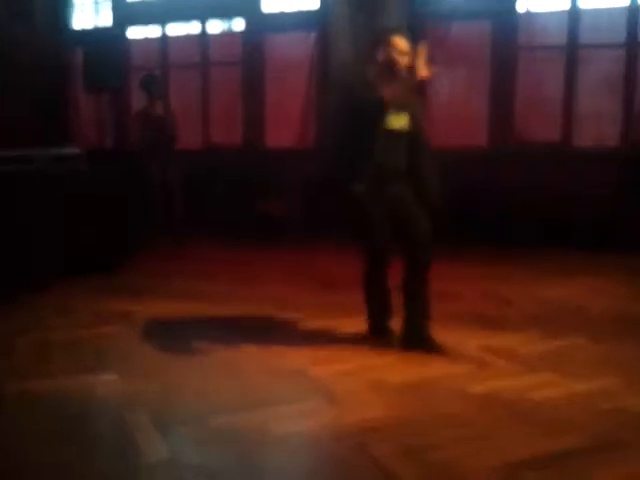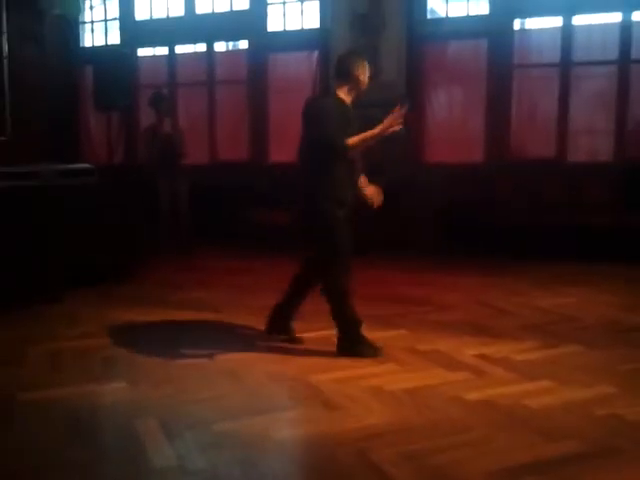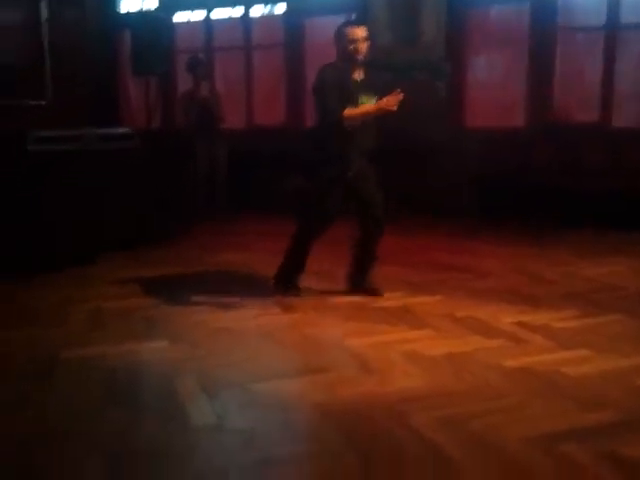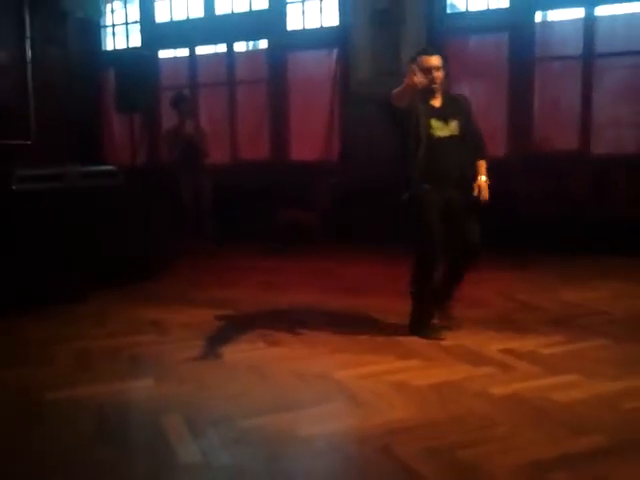
dt=0.7s
person 1, frame 1
left shoulder: (410, 98)
right shoulder: (364, 91)
left elbow: (418, 152)
right elbow: (378, 106)
left wrist: (427, 194)
right wrist: (412, 82)
left hip: (402, 188)
right hip: (370, 188)
left knee: (420, 252)
right knee: (378, 256)
left ankle: (416, 331)
right ankle: (379, 323)
person 1, frame 2
left shoulder: (337, 107)
right shoulder: (325, 106)
right elbow: (337, 149)
left wrist: (362, 185)
right wrist: (378, 132)
left hip: (334, 199)
right hip: (325, 201)
left knee: (320, 264)
right knee: (337, 267)
left ankle: (280, 319)
right ankle: (351, 337)
person 1, frame 3
left shoulder: (367, 78)
right shoulder: (330, 77)
right elbow: (332, 118)
right wrist: (374, 108)
left hip: (360, 164)
right hip: (335, 165)
left knee: (375, 219)
right knee: (314, 223)
left ankle: (359, 277)
right ankle: (287, 277)
person 1, frame 4
left shoulder: (459, 104)
right shoulder: (413, 103)
left elbow: (475, 143)
right elbow: (396, 102)
left wrist: (481, 176)
right wrist: (409, 86)
left hip: (457, 190)
right hip: (426, 190)
left knee: (469, 247)
right knee: (429, 253)
left ankle: (441, 300)
right ankle: (422, 319)
person 2, frame 1
left shoulder: (166, 112)
right shoulder: (141, 115)
left elbow: (172, 137)
right elbow: (140, 142)
left wrist: (162, 118)
right wrist: (154, 119)
left hip: (168, 160)
right hip: (151, 161)
left knee: (173, 197)
right knee: (158, 198)
left ankle: (174, 229)
right ankle: (160, 230)
person 2, frame 2
left shoulder: (175, 129)
right shoulder: (149, 131)
left elbow: (180, 154)
right elbow: (149, 158)
left wrist: (171, 136)
right wrist: (161, 137)
left hip: (176, 174)
right hip: (160, 175)
left knee: (181, 211)
right knee: (165, 211)
left ankle: (181, 242)
person 2, frame 3
left shoulder: (213, 93)
right shoulder: (187, 96)
left elbow: (220, 118)
right elbow: (187, 122)
left wrist: (209, 99)
right wrist: (198, 101)
left hip: (215, 138)
right hip: (198, 139)
left knee: (219, 175)
right knee: (202, 176)
left ankle: (219, 208)
right ankle: (202, 210)
person 2, frame 4
left shoulder: (198, 129)
right shoulder: (171, 133)
left elbow: (205, 154)
right elbow: (171, 159)
left wrist: (195, 137)
right wrist: (183, 138)
left hip: (200, 173)
right hip: (183, 175)
left knee: (205, 210)
right knee: (189, 211)
